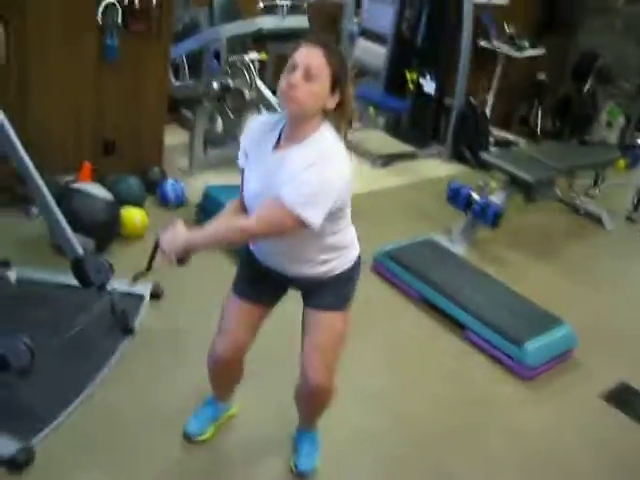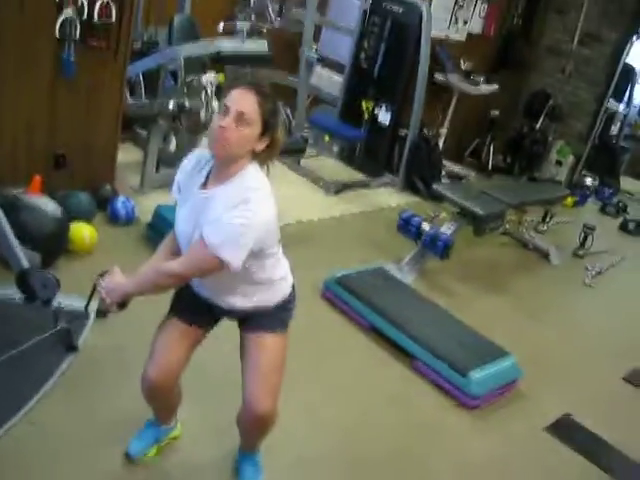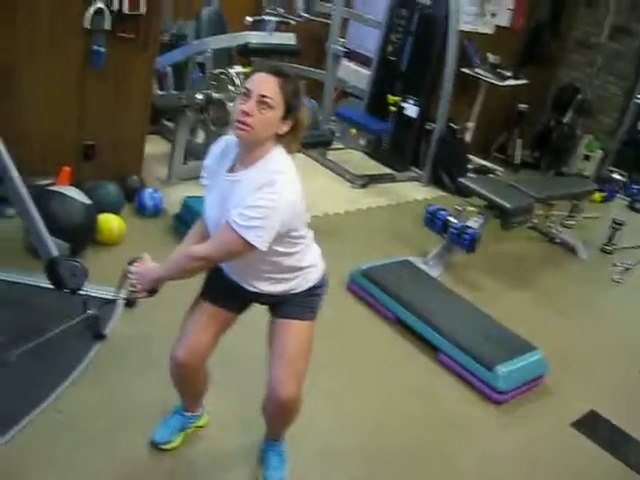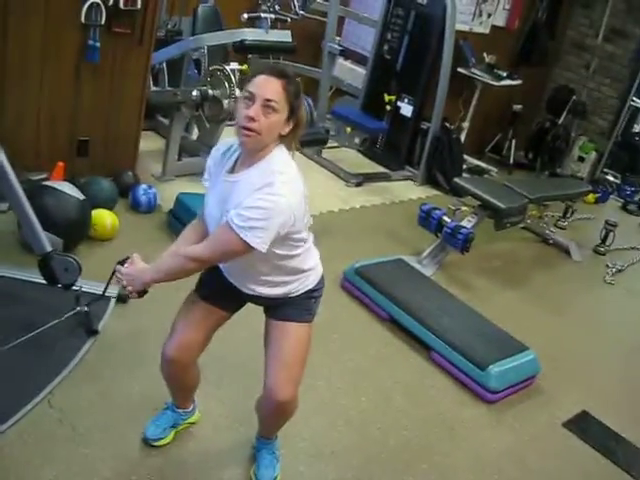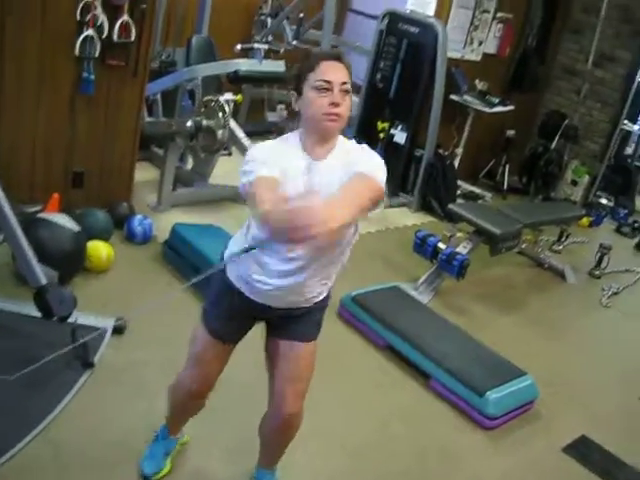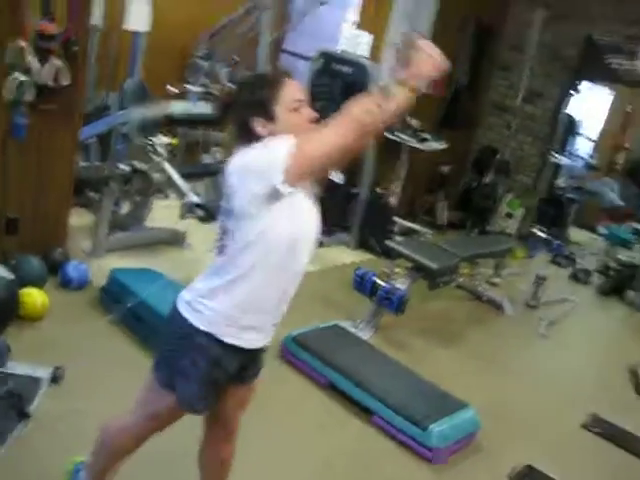
dt=0.4s
person 1, frame 1
left shoulder: (327, 166)
right shoulder: (260, 129)
left elbow: (253, 227)
right elbow: (244, 203)
left wrist: (188, 240)
right wrist: (193, 235)
left hip: (327, 272)
right hip: (267, 258)
left knee: (316, 379)
right knee: (225, 352)
left ankle: (307, 430)
right ankle: (220, 402)
person 1, frame 2
left shoulder: (251, 207)
right shoulder: (195, 163)
left elbow: (181, 270)
right elbow: (178, 237)
left wrist: (126, 287)
right wrist: (133, 279)
left hip: (263, 300)
right hip: (204, 287)
left knee: (260, 410)
right knee: (155, 379)
right ankle: (165, 424)
person 1, frame 3
left shoulder: (276, 190)
right shoulder: (223, 149)
left elbow: (207, 253)
right elbow: (207, 222)
left wrist: (156, 273)
right wrist: (161, 267)
left hip: (293, 285)
right hip: (235, 271)
left knee: (284, 393)
right knee: (184, 358)
left ankle: (274, 442)
right ankle: (191, 411)
person 1, frame 4
left shoulder: (278, 192)
right shoulder: (224, 152)
left elbow: (203, 255)
right elbow: (203, 224)
left wrist: (146, 276)
right wrist: (151, 266)
left hip: (292, 288)
right hip: (231, 271)
left knee: (280, 395)
right knee: (175, 354)
left ankle: (266, 440)
right ankle: (183, 408)
person 1, frame 5
left shoulder: (364, 161)
right shoulder: (267, 154)
left elbow: (357, 201)
right elbow: (269, 209)
left wrist: (327, 220)
right wrist: (293, 220)
left hip: (303, 301)
right hip: (243, 284)
left knee: (287, 410)
right knee: (194, 382)
right ankle: (170, 433)
person 1, frame 6
left shoulder: (298, 165)
right shoulder: (256, 164)
left elbow: (357, 130)
right elbow: (352, 124)
left wrist: (409, 81)
right wrist: (410, 79)
left hip: (248, 338)
right hip: (208, 331)
left knee: (224, 431)
right knee: (147, 421)
